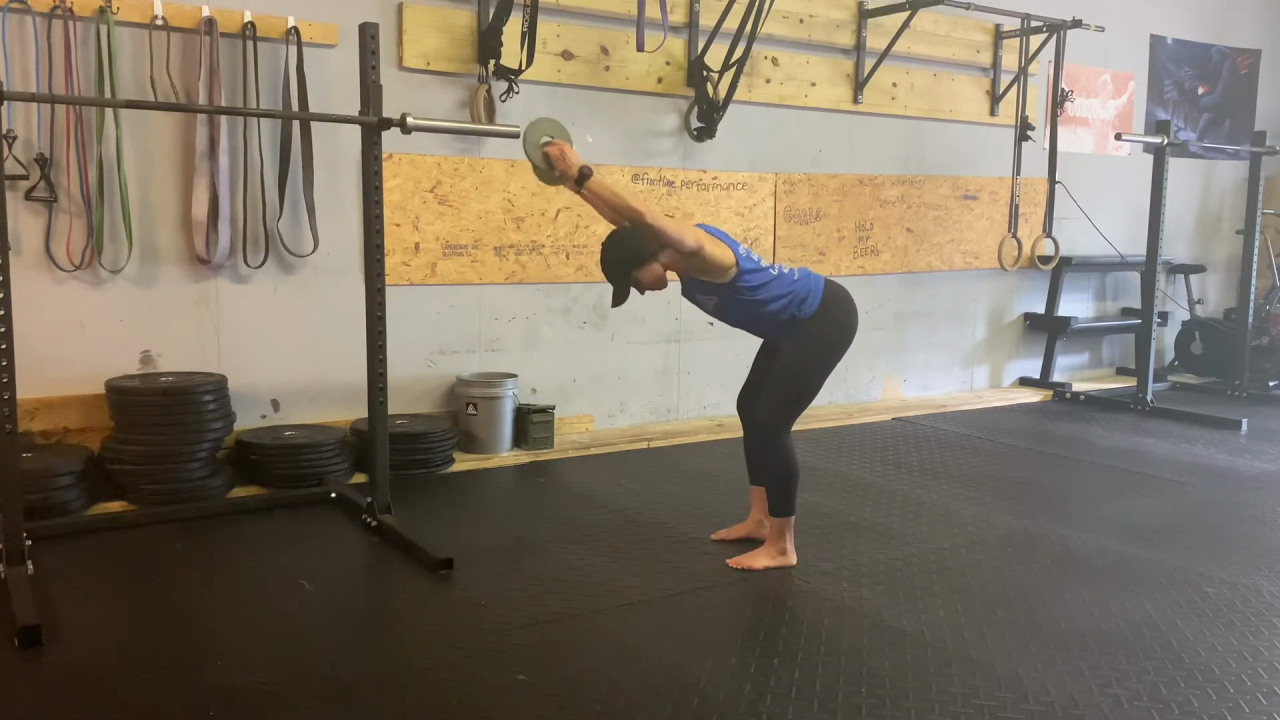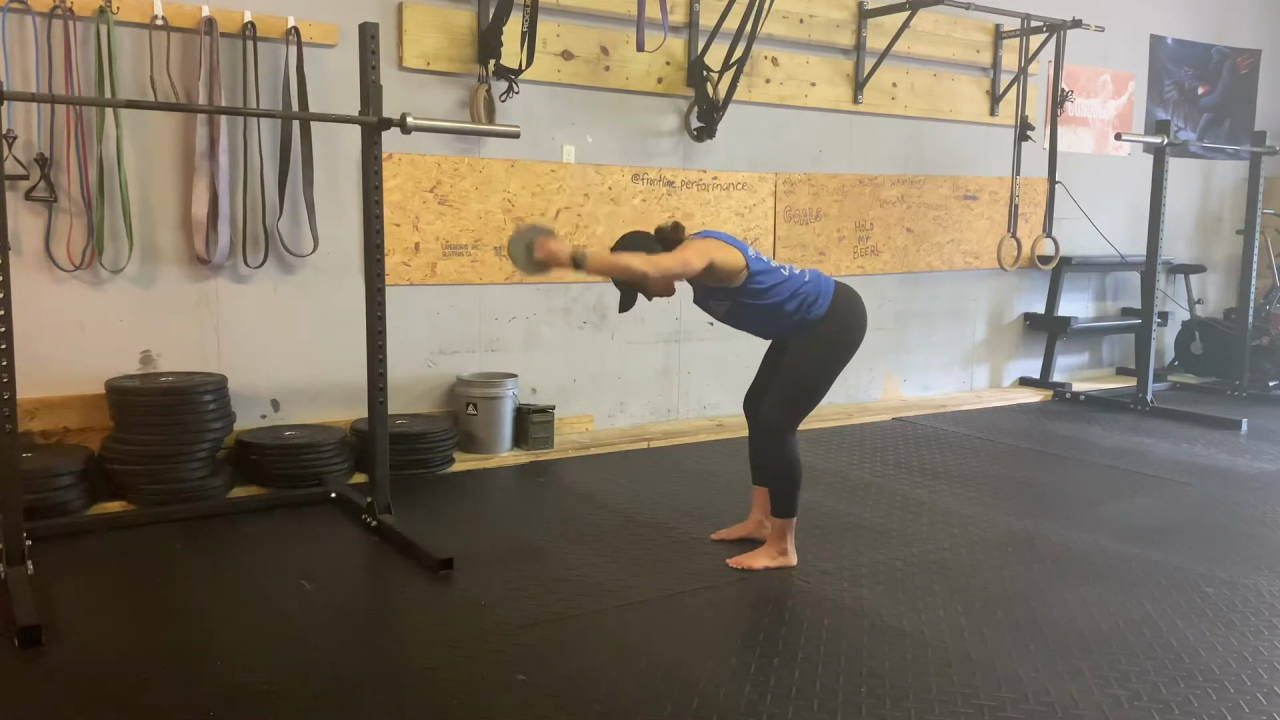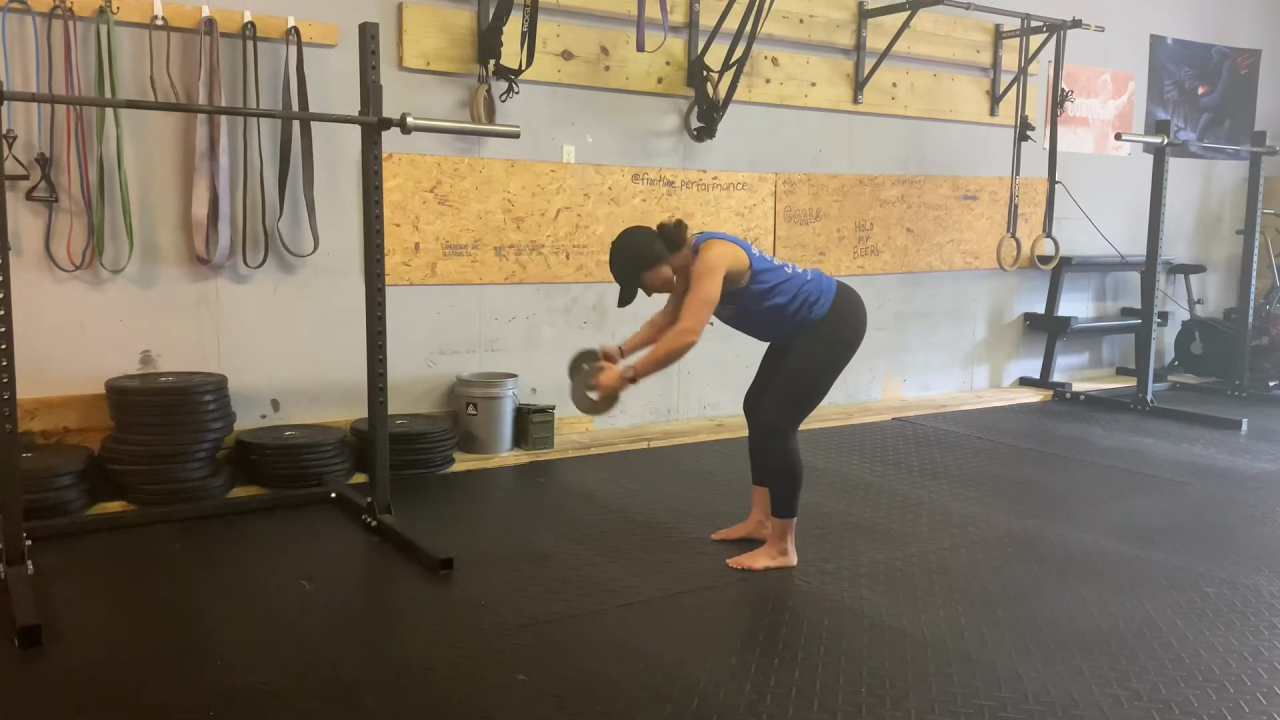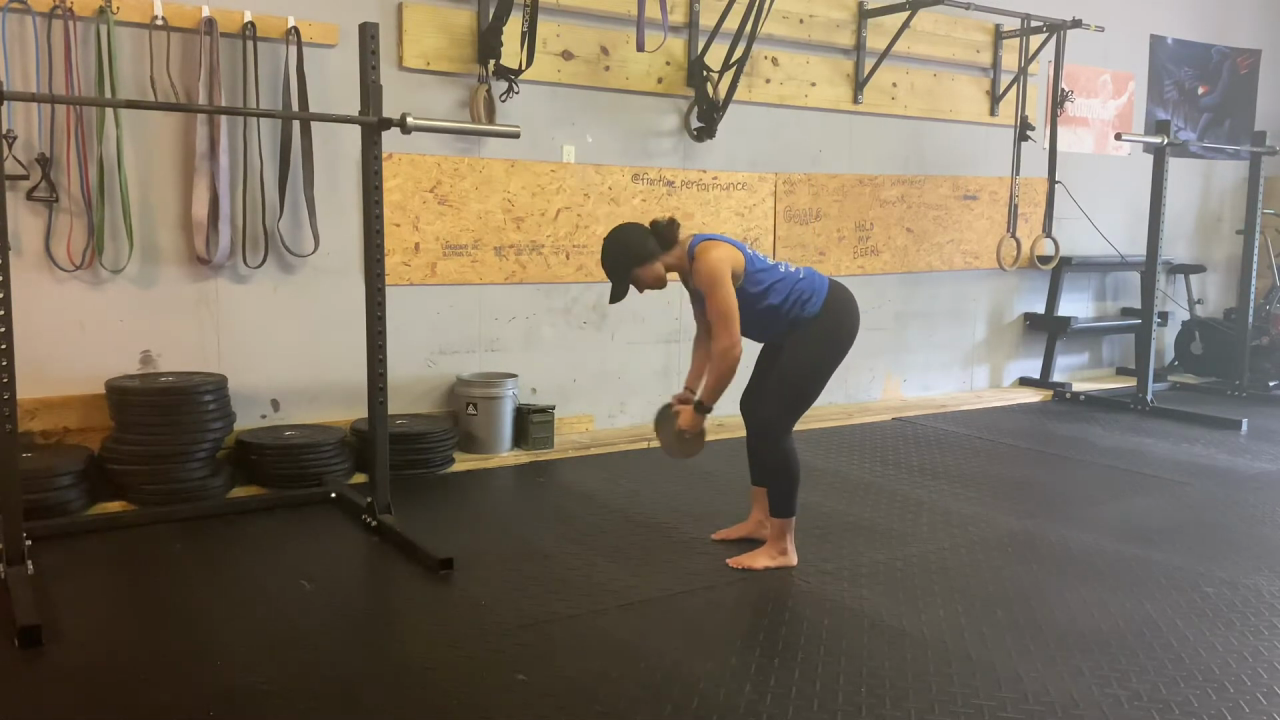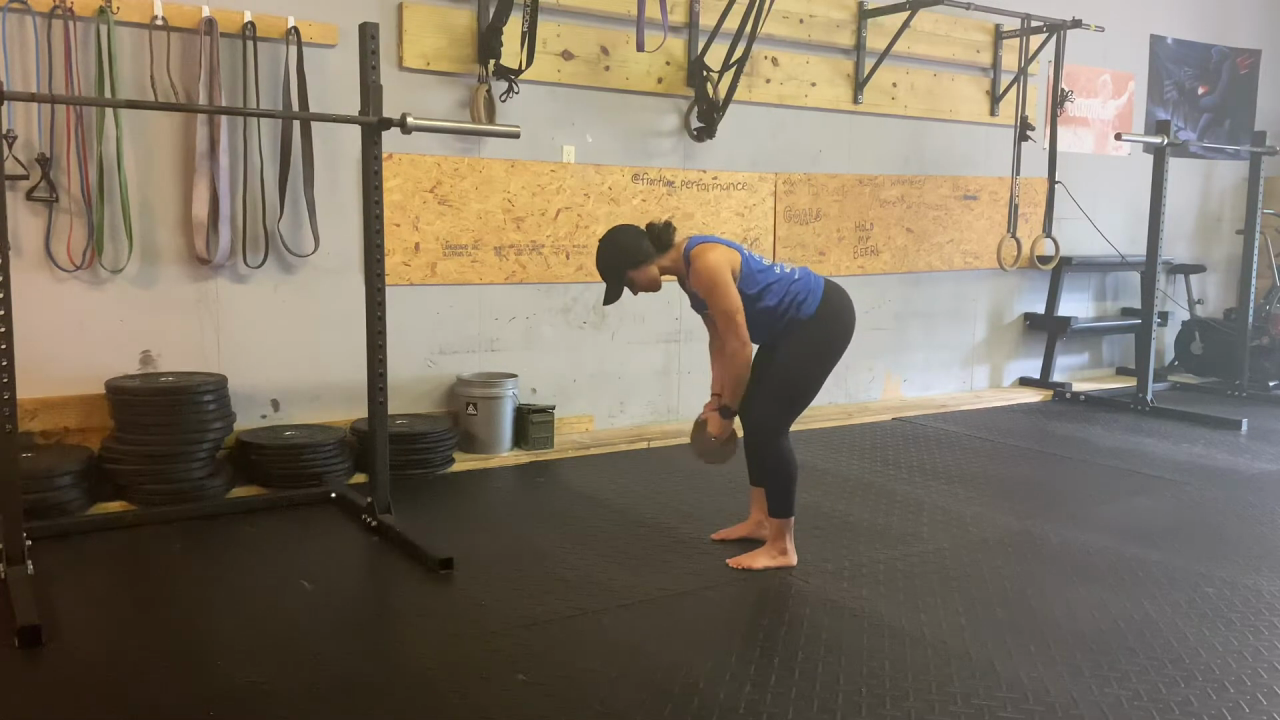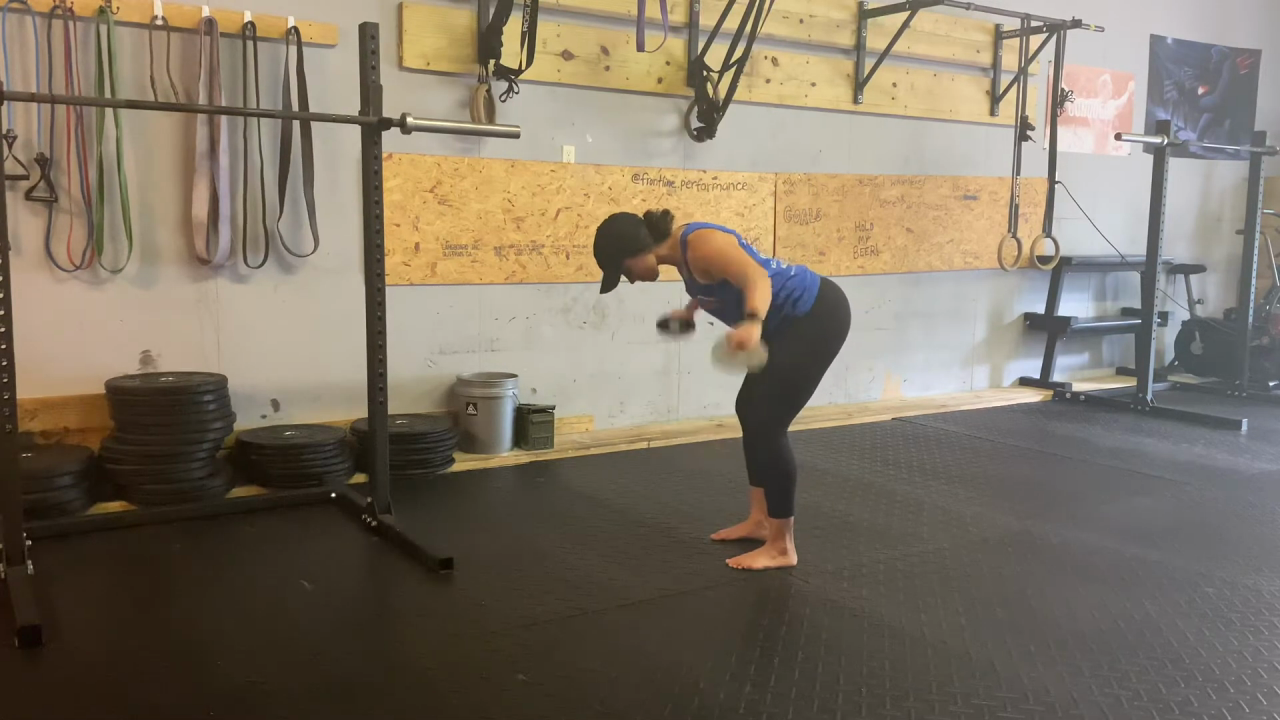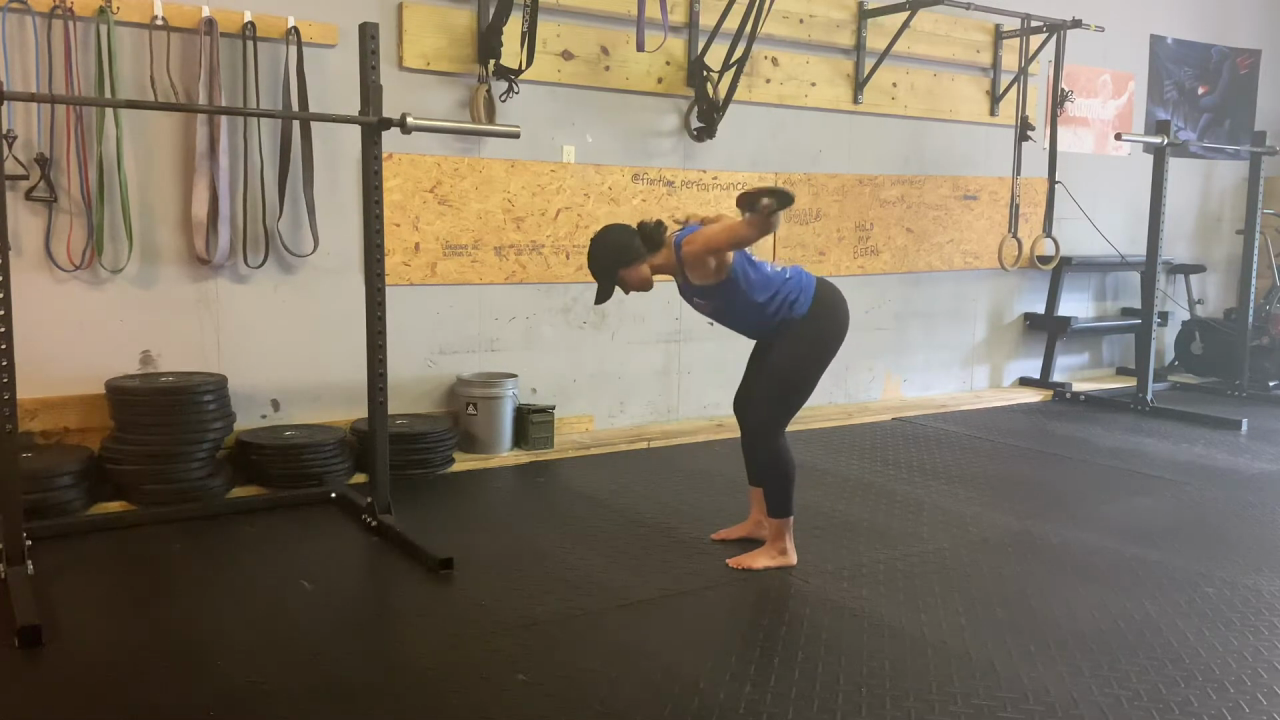
dt=0.3s
person 1, frame 1
left shoulder: (698, 251)
right shoulder: (681, 249)
left elbow: (643, 216)
right elbow: (626, 221)
left wrist: (579, 173)
right wrist: (573, 180)
left hip: (826, 318)
right hip: (797, 322)
left knee: (770, 424)
right knee: (751, 410)
left ankle: (781, 546)
right ankle: (760, 519)
person 1, frame 2
left shoulder: (703, 253)
right shoulder: (690, 254)
left elbow: (644, 269)
right elbow: (640, 270)
left wrist: (573, 257)
right wrist: (574, 256)
left hip: (834, 320)
right hip: (805, 323)
left knee: (774, 423)
right knee: (757, 408)
left ankle: (782, 547)
right ankle: (761, 520)
person 1, frame 3
left shoulder: (710, 259)
right shoulder: (689, 260)
left elbow: (686, 335)
right elbow: (670, 318)
left wrist: (627, 375)
right wrist: (621, 352)
left hip: (836, 320)
right hip: (809, 322)
left knee: (776, 423)
right knee: (758, 409)
left ankle: (782, 546)
right ankle: (760, 519)
person 1, frame 4
left shoulder: (708, 261)
right shoulder: (689, 264)
left elbow: (728, 347)
right elbow: (707, 334)
left wrist: (701, 408)
right wrist: (690, 391)
left hip: (827, 318)
right hip: (800, 321)
left knee: (771, 422)
right knee: (755, 410)
left ankle: (782, 547)
right ankle: (760, 520)
person 1, frame 5
left shoulder: (705, 264)
right shoulder: (686, 266)
left elbow: (740, 347)
right elbow: (719, 337)
left wrist: (725, 412)
right wrist: (717, 398)
left hip: (824, 318)
right hip: (797, 321)
left knee: (768, 424)
right knee: (753, 413)
left ankle: (781, 546)
right ankle: (760, 519)
person 1, frame 6
left shoulder: (700, 246)
right shoulder: (683, 247)
left elbow: (758, 279)
left wrist: (752, 324)
right wrist: (690, 309)
left hip: (818, 316)
right hip: (794, 319)
left knee: (766, 423)
right knee: (750, 410)
left ankle: (782, 547)
right ankle: (760, 520)
person 1, frame 7
left shoulder: (695, 251)
right shoulder: (679, 248)
left elbow: (756, 226)
right elbow: (712, 222)
left wrist: (766, 212)
right wrist: (695, 223)
left hip: (817, 315)
right hip: (791, 318)
left knee: (765, 423)
right knee: (747, 410)
left ankle: (781, 547)
right ankle: (759, 520)
